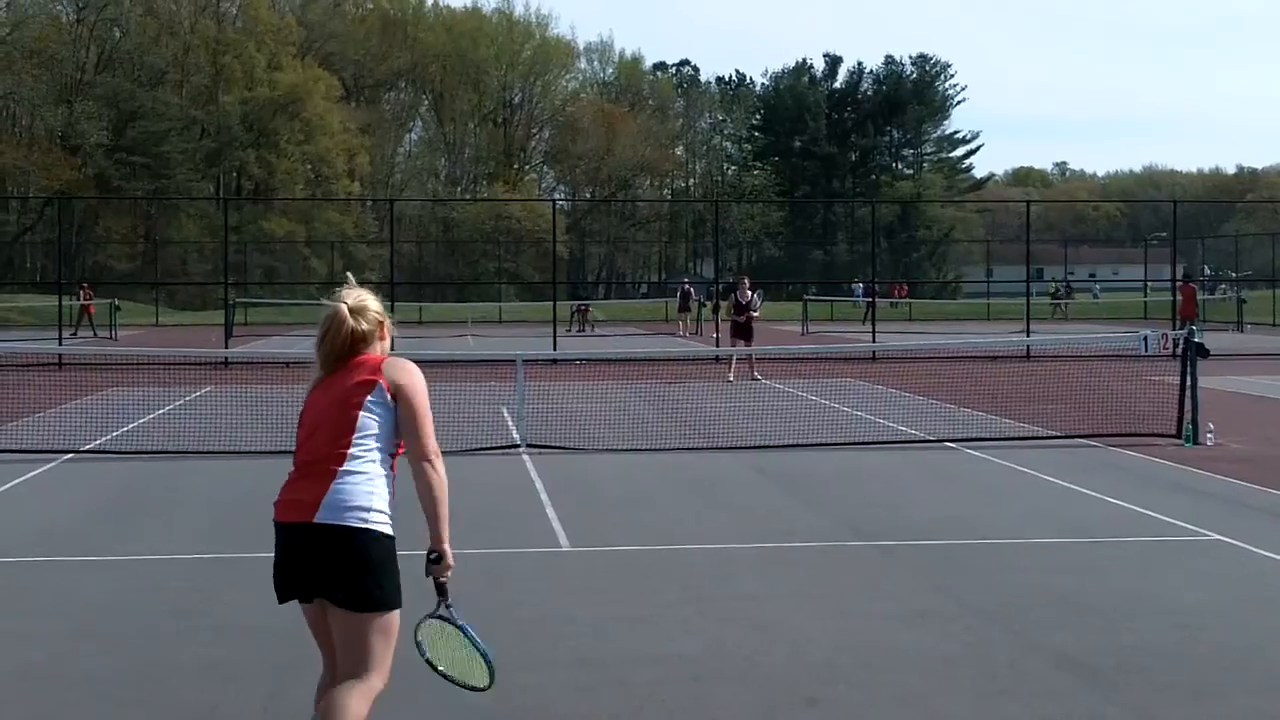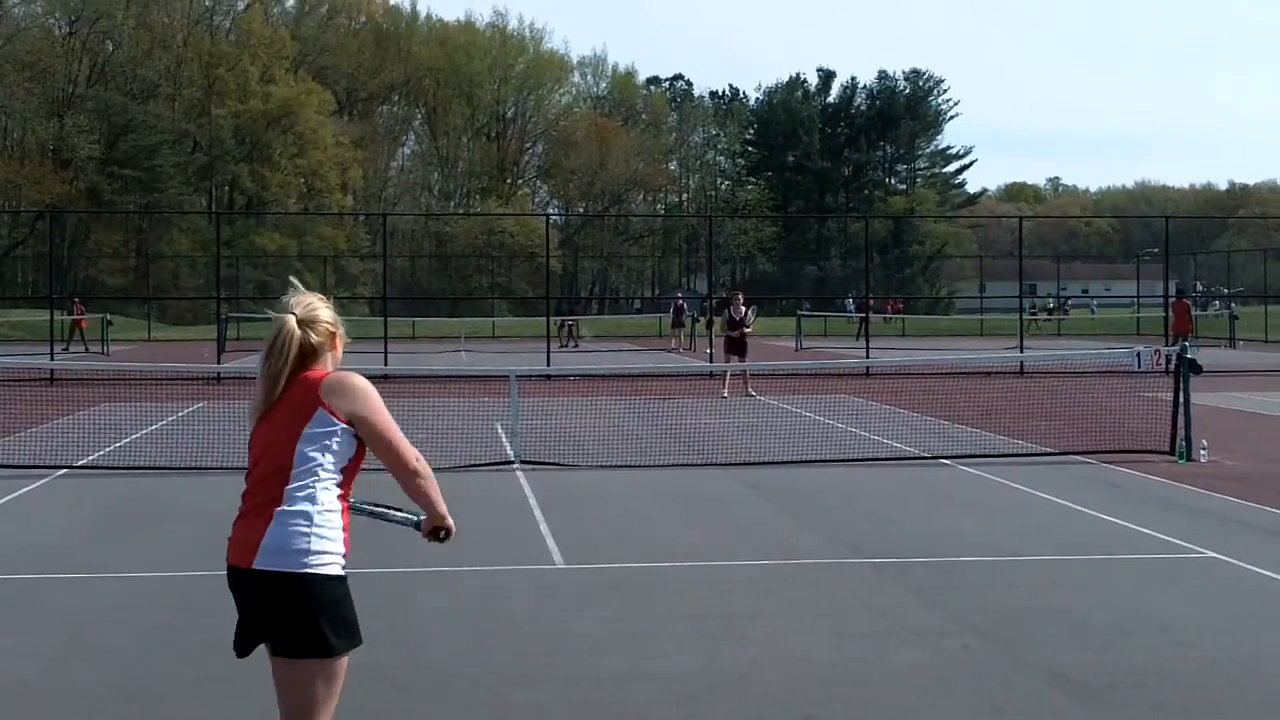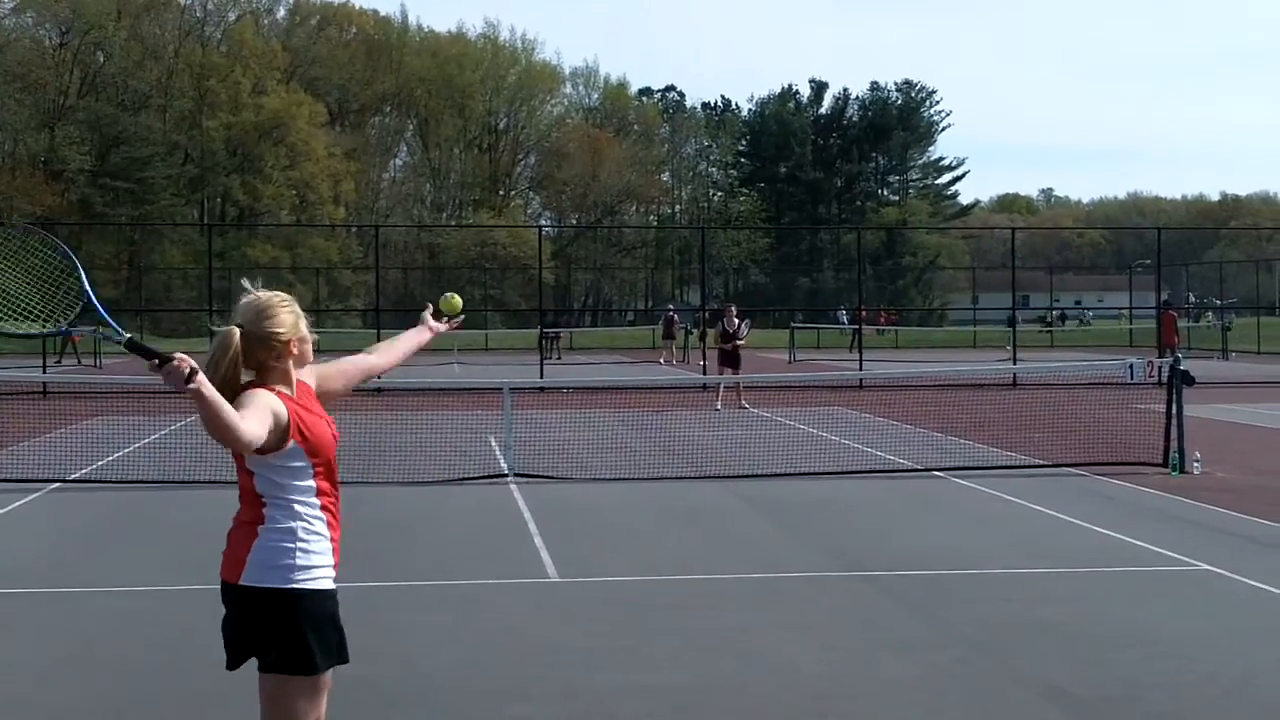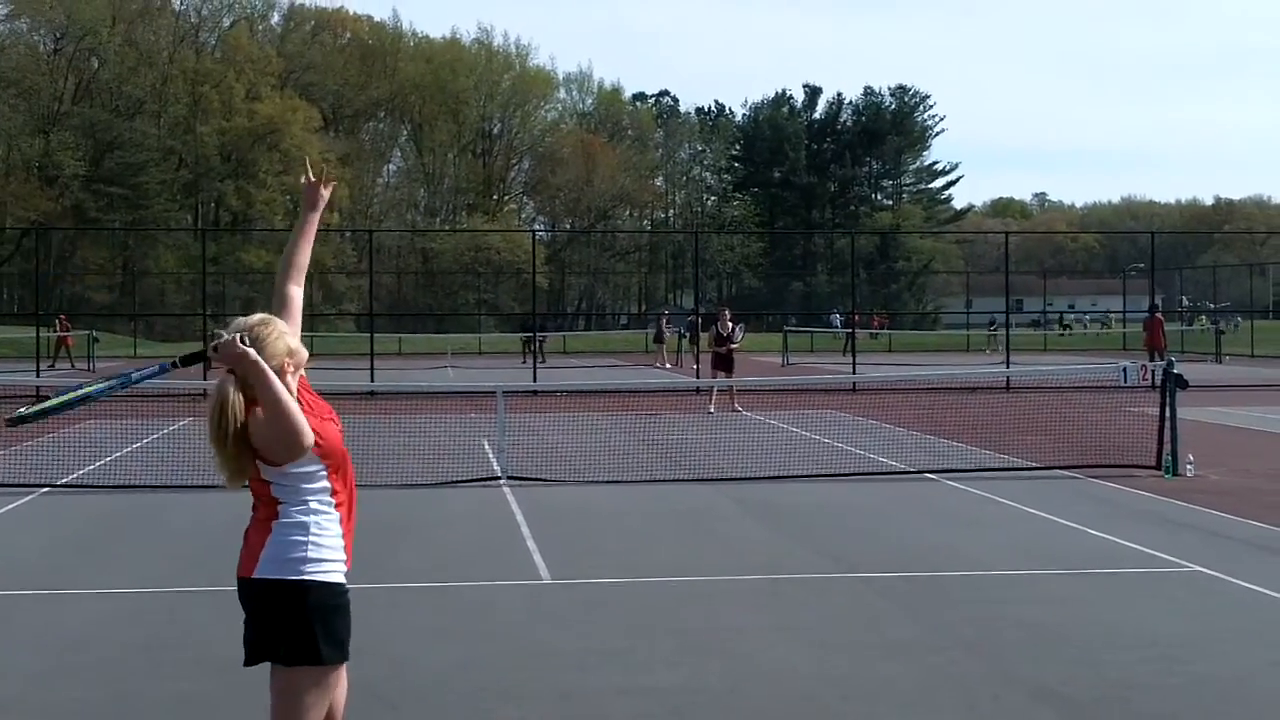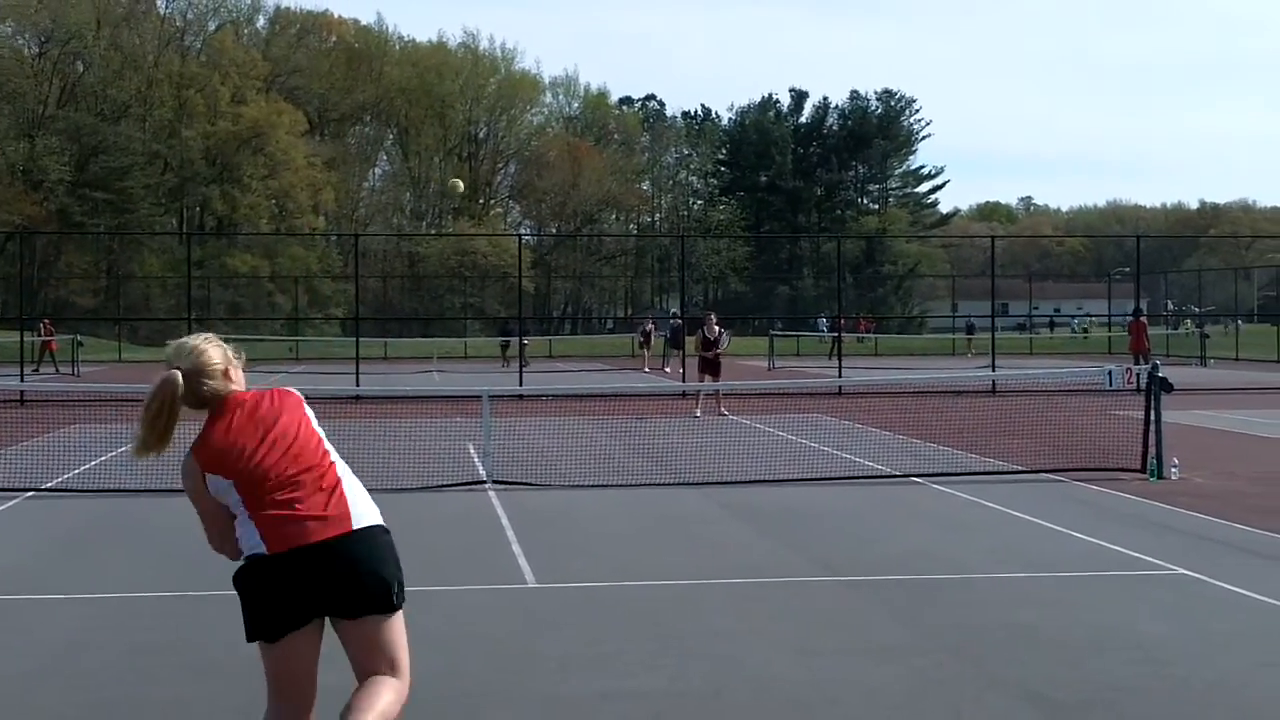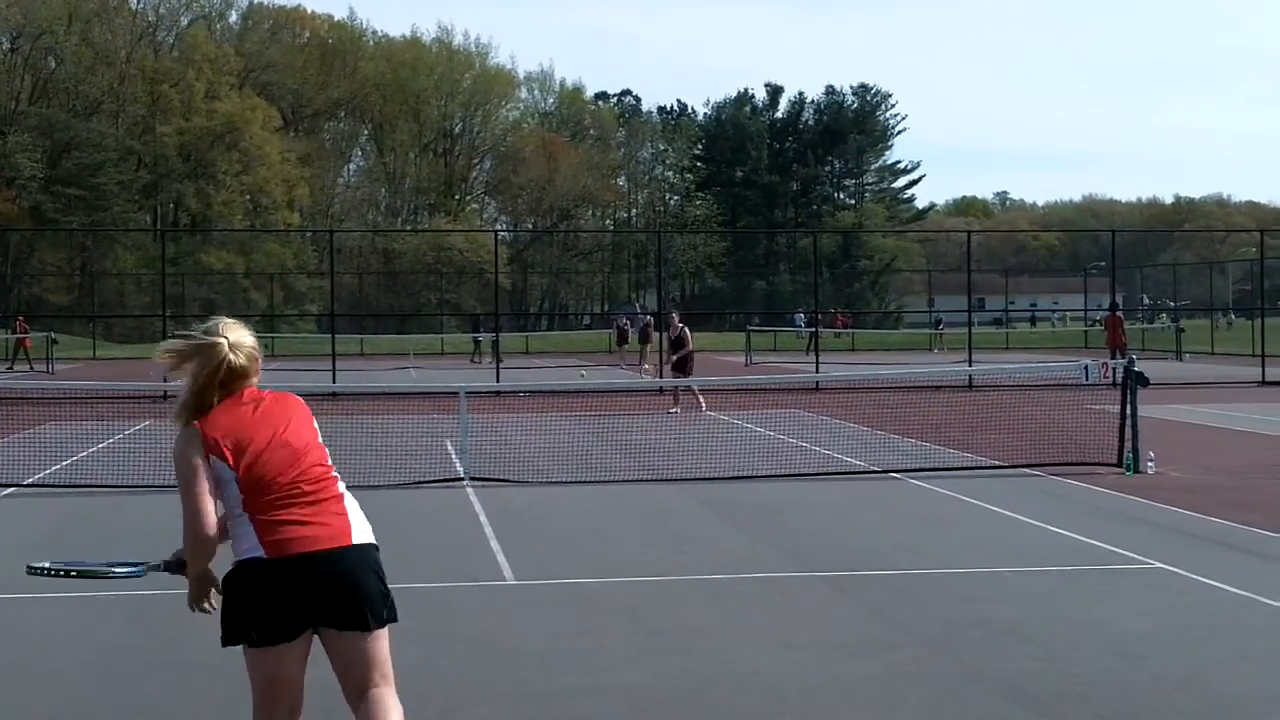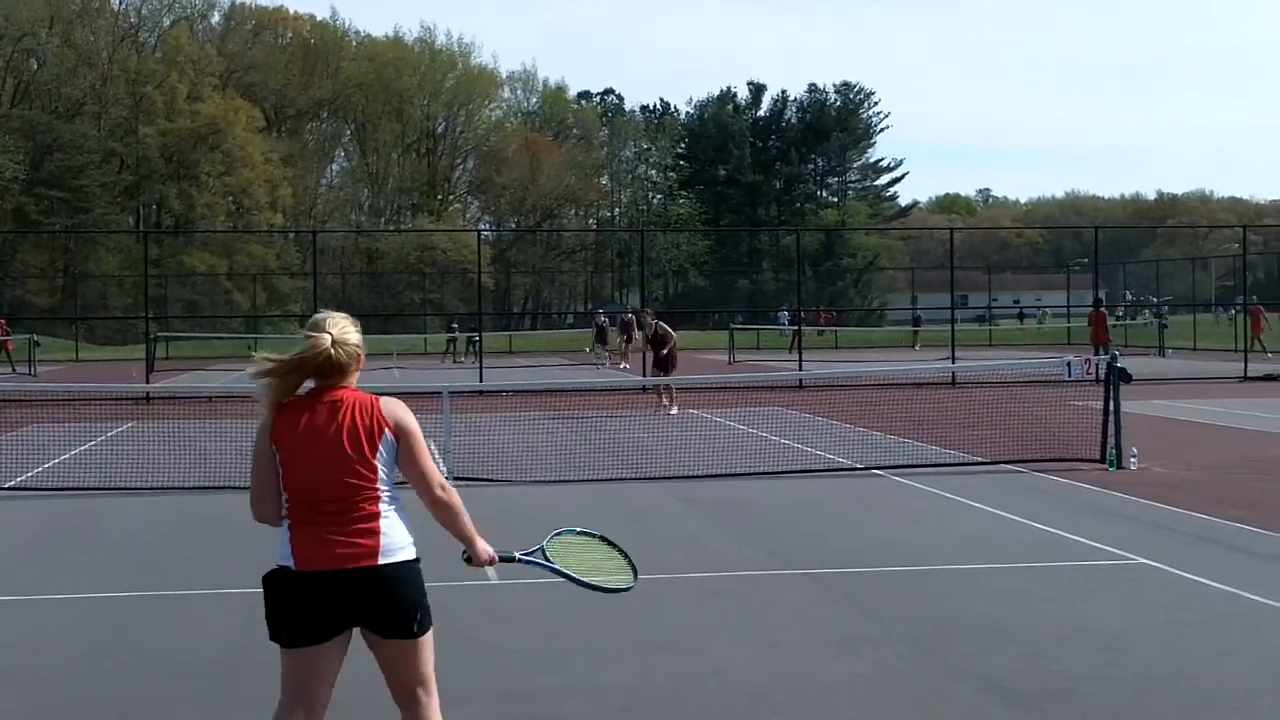
dt=0.5s
person 1, frame 1
left shoulder: (325, 382)
right shoulder: (399, 372)
right elbow: (427, 460)
right wrist: (440, 539)
left hip: (296, 525)
right hip: (351, 526)
left knee: (342, 670)
right knee: (363, 679)
person 1, frame 2
left shoulder: (280, 395)
right shoulder: (344, 387)
right elbow: (408, 465)
right wrist: (440, 513)
left hip: (255, 563)
right hip: (300, 566)
person 1, frame 3
left shoulder: (298, 388)
right shoulder: (266, 403)
left elbow: (364, 362)
right elbow: (239, 434)
left wrist: (423, 331)
right wrist: (197, 386)
left hip: (287, 579)
right hip: (285, 582)
person 1, frame 4
left shoulder: (286, 386)
right shoulder: (266, 426)
left elbow: (289, 287)
right elbow: (300, 441)
left wrist: (311, 211)
right wrist: (253, 367)
left hip: (280, 576)
right hip: (302, 581)
person 1, frame 5
left shoulder: (198, 460)
right shoulder: (284, 400)
left elbow: (225, 544)
left hip: (272, 563)
right hip: (355, 542)
right knee: (388, 680)
person 1, frame 6
left shoulder: (197, 435)
right shoulder: (295, 405)
left elbow: (202, 531)
left wrist: (197, 573)
left hip: (270, 571)
right hip: (348, 554)
person 1, frame 7
left shoulder: (276, 422)
right shoulder: (390, 412)
left elbow: (265, 510)
right elbow: (437, 493)
right wrist: (474, 542)
left hip: (307, 578)
right hip: (386, 568)
